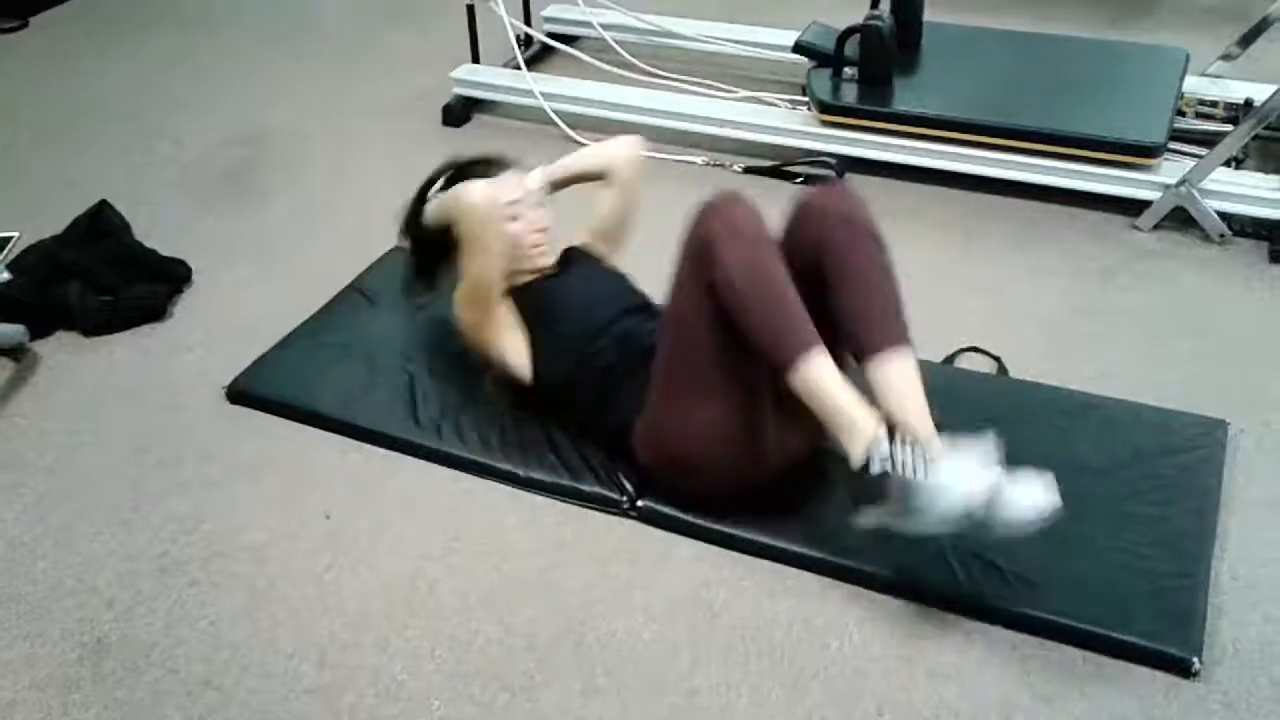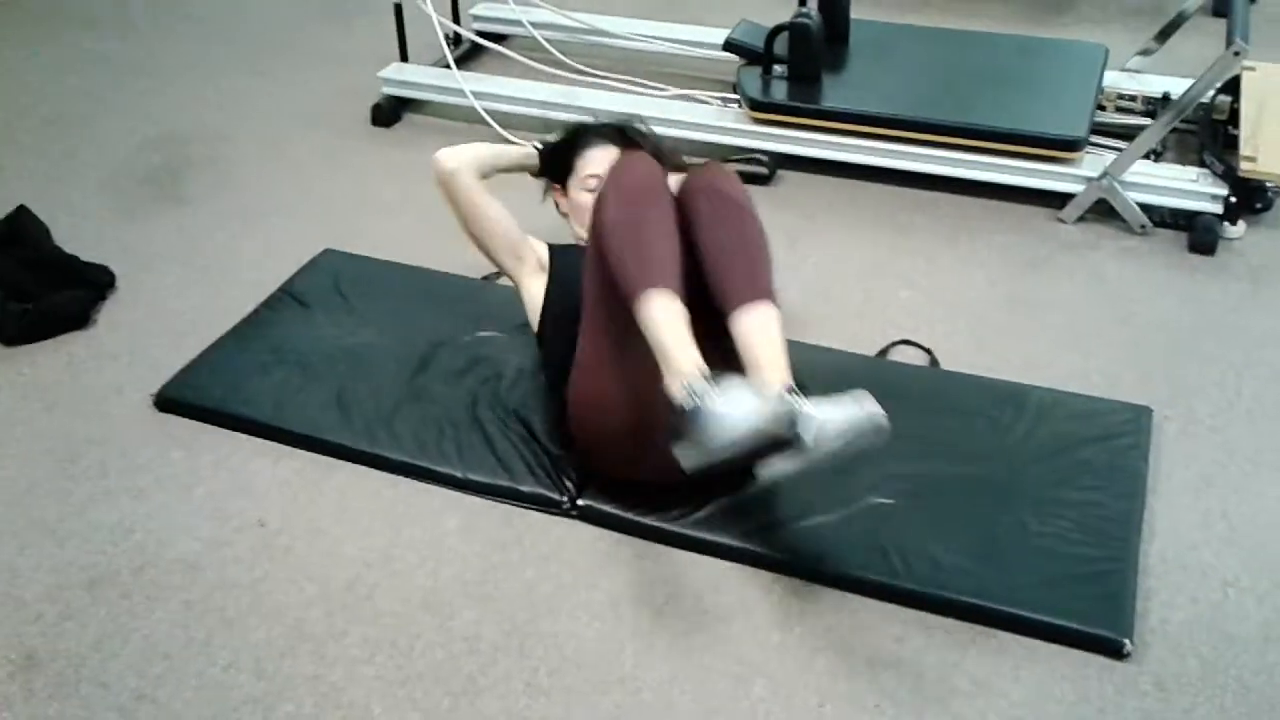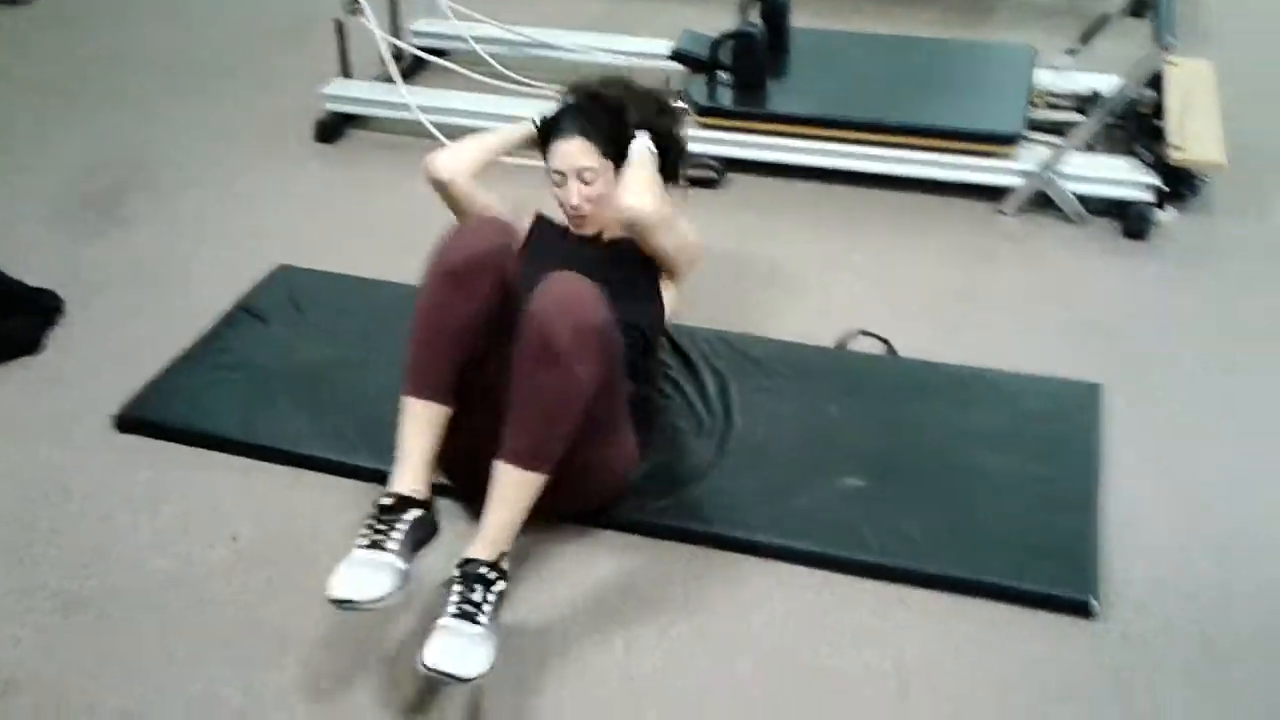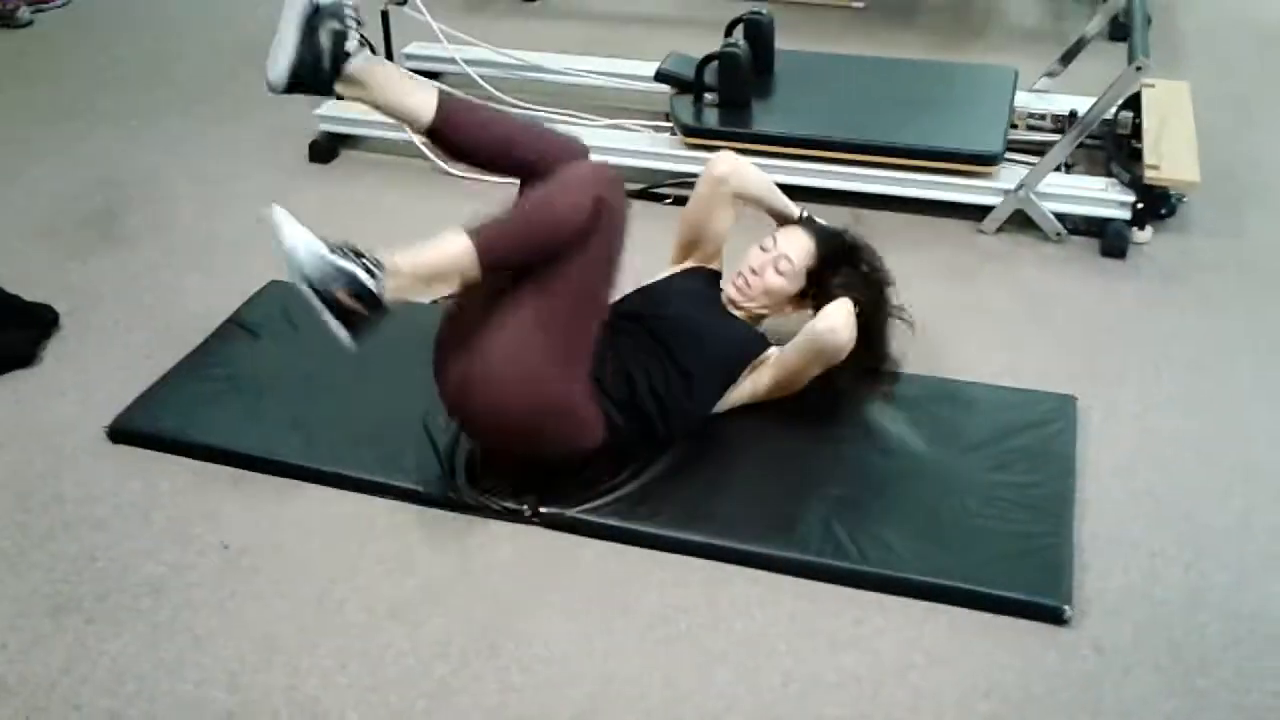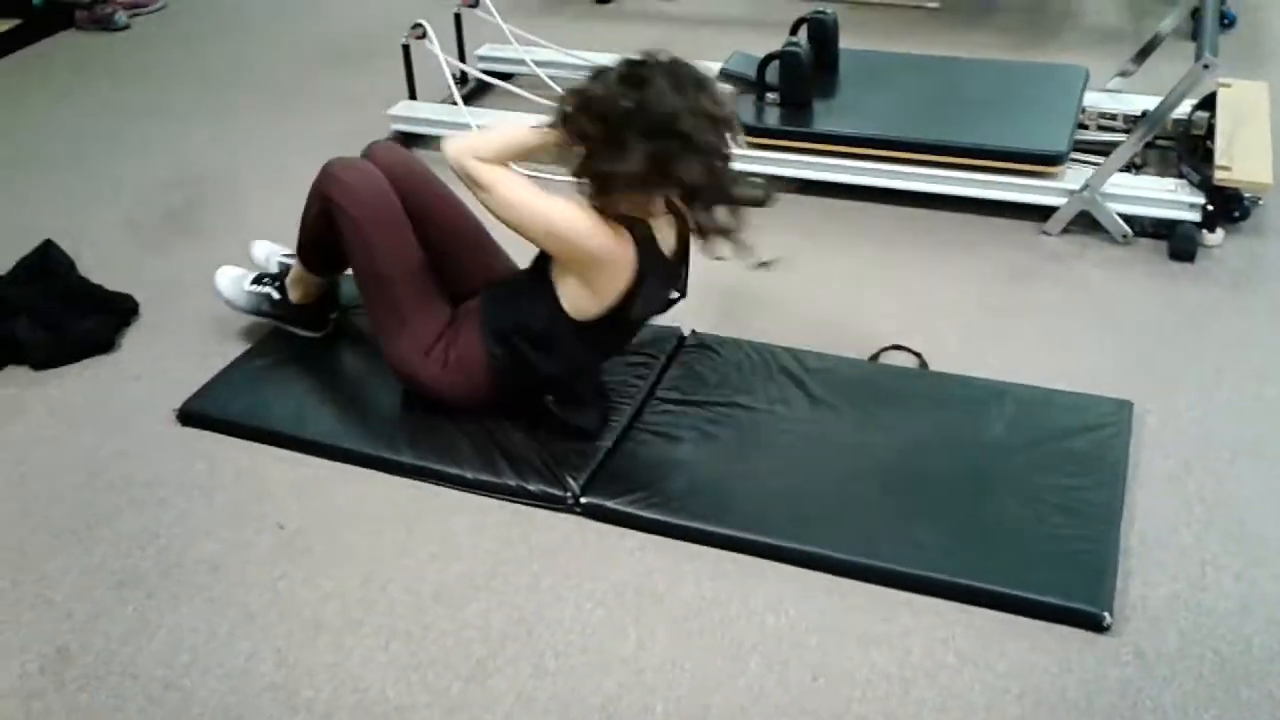
dt=0.7s
person 1, frame 1
left shoulder: (582, 260)
right shoulder: (493, 320)
left elbow: (625, 155)
right elbow: (479, 204)
left wrist: (536, 184)
right wrist: (451, 203)
left hip: (767, 409)
right hip: (696, 446)
left knee: (830, 207)
right knee: (725, 216)
left ankle: (923, 452)
right ankle: (876, 458)
person 1, frame 2
right shoulder: (540, 264)
left elbow: (697, 189)
right elbow: (450, 166)
left wrist: (648, 174)
right wrist: (535, 157)
right hip: (621, 423)
left knee: (714, 183)
right knee: (633, 178)
left ankle: (780, 408)
right ankle: (695, 398)
person 1, frame 3
left shoulder: (666, 250)
right shoulder: (531, 234)
left elbow: (639, 208)
right elbow: (446, 170)
left wrist: (644, 146)
right wrist: (537, 129)
left hip: (581, 460)
right hip: (483, 430)
left knee: (565, 302)
right knee: (470, 249)
left ankle: (484, 567)
right ankle: (404, 504)
person 1, frame 4
left shoulder: (764, 367)
right shoulder: (699, 274)
left elbow: (834, 336)
right elbow: (723, 170)
left wrist: (844, 293)
right wrist: (795, 215)
left hip: (538, 408)
right hip: (484, 366)
left knee: (594, 187)
right knee: (563, 158)
left ankle: (371, 284)
right ankle: (342, 65)
person 1, frame 5
left shoulder: (603, 246)
right shoulder: (669, 214)
left elbow: (465, 156)
left wrist: (557, 133)
left hip: (459, 365)
right hip: (505, 311)
left knee: (344, 179)
right knee: (383, 159)
left ankle: (296, 299)
right ankle: (322, 265)
